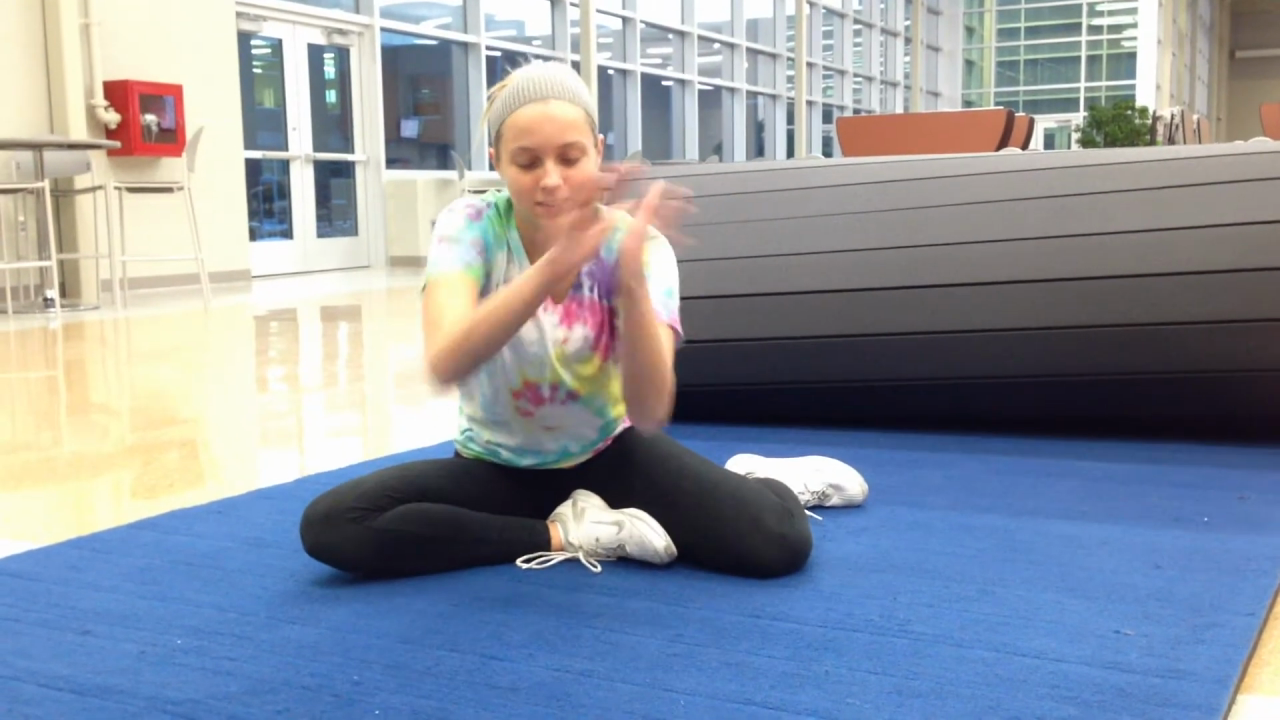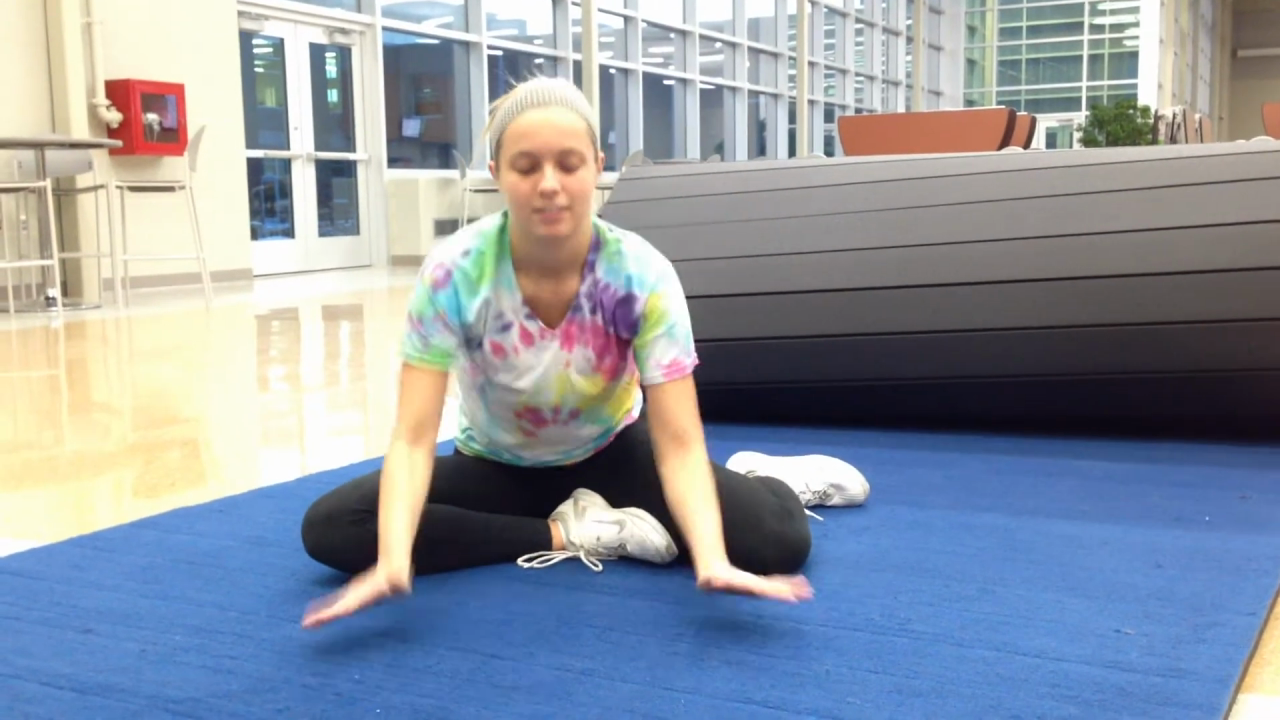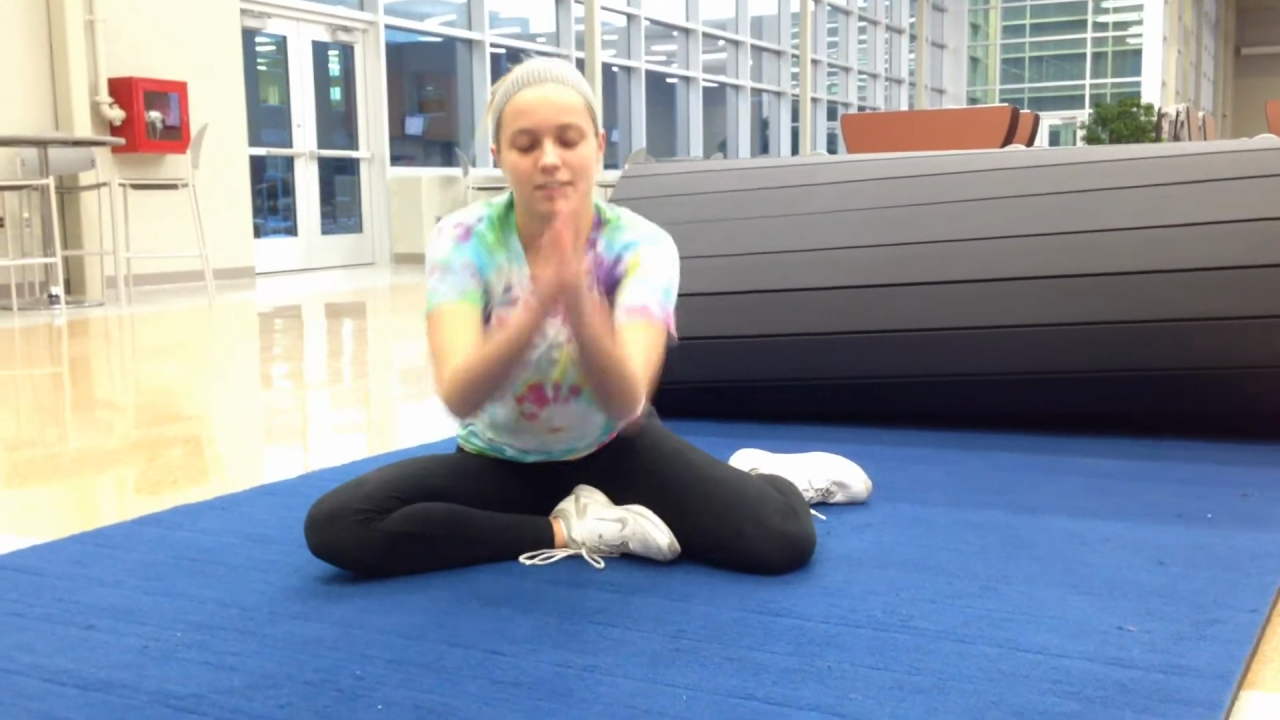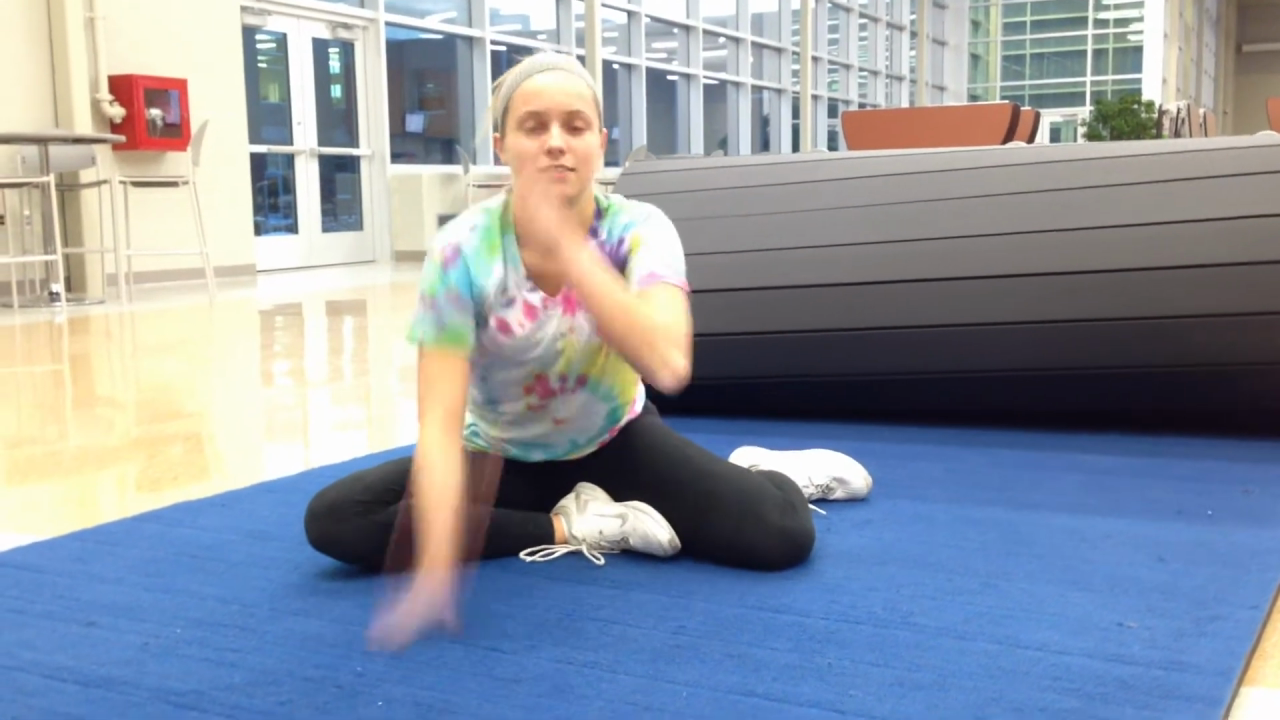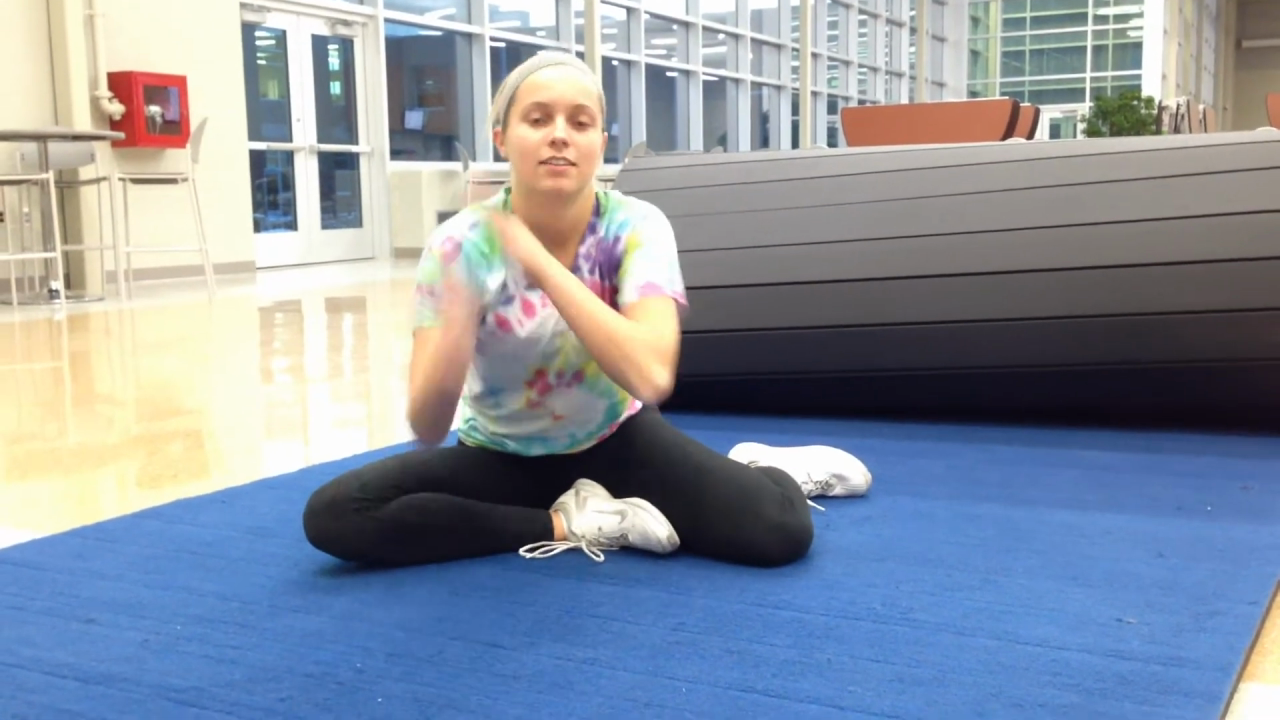
dt=0.2s
person 1, frame 1
left shoulder: (639, 247)
right shoulder: (467, 228)
left elbow: (649, 413)
right elbow: (444, 364)
left wrist: (633, 284)
right wrist: (553, 268)
left hip: (611, 453)
right hip: (495, 465)
left knee: (780, 539)
right knee: (329, 526)
left ankle: (760, 478)
right ankle: (569, 535)
person 1, frame 2
left shoulder: (640, 277)
right shoulder: (454, 271)
left elbow: (680, 444)
right elbow: (413, 439)
left wrist: (712, 559)
right wrist: (392, 566)
left hip: (612, 456)
right hip: (493, 469)
left knee: (780, 539)
right knee: (329, 530)
right ankle: (573, 535)
person 1, frame 3
left shoulder: (641, 245)
right shoulder: (463, 241)
left elbow: (625, 399)
right elbow: (458, 396)
left wrist: (578, 296)
right wrist: (541, 300)
left hip: (614, 451)
right hip: (498, 463)
left knee: (784, 536)
right knee: (334, 526)
left ankle: (759, 474)
right ankle: (572, 531)
person 1, frame 4
left shoulder: (639, 227)
right shoulder: (461, 252)
left elbow: (669, 367)
right elbow: (440, 426)
left wrist: (570, 250)
right wrist: (436, 559)
left hip: (615, 445)
right hip: (499, 461)
left knee: (783, 532)
right knee: (333, 521)
right ankle: (571, 527)
person 1, frame 5
left shoulder: (636, 229)
right shoulder: (461, 245)
left elbow: (651, 376)
right elbow: (428, 426)
left wrist: (545, 268)
right wrist: (446, 361)
left hip: (615, 440)
right hip: (497, 455)
left knee: (780, 528)
right knee: (332, 517)
right ankle: (572, 524)
